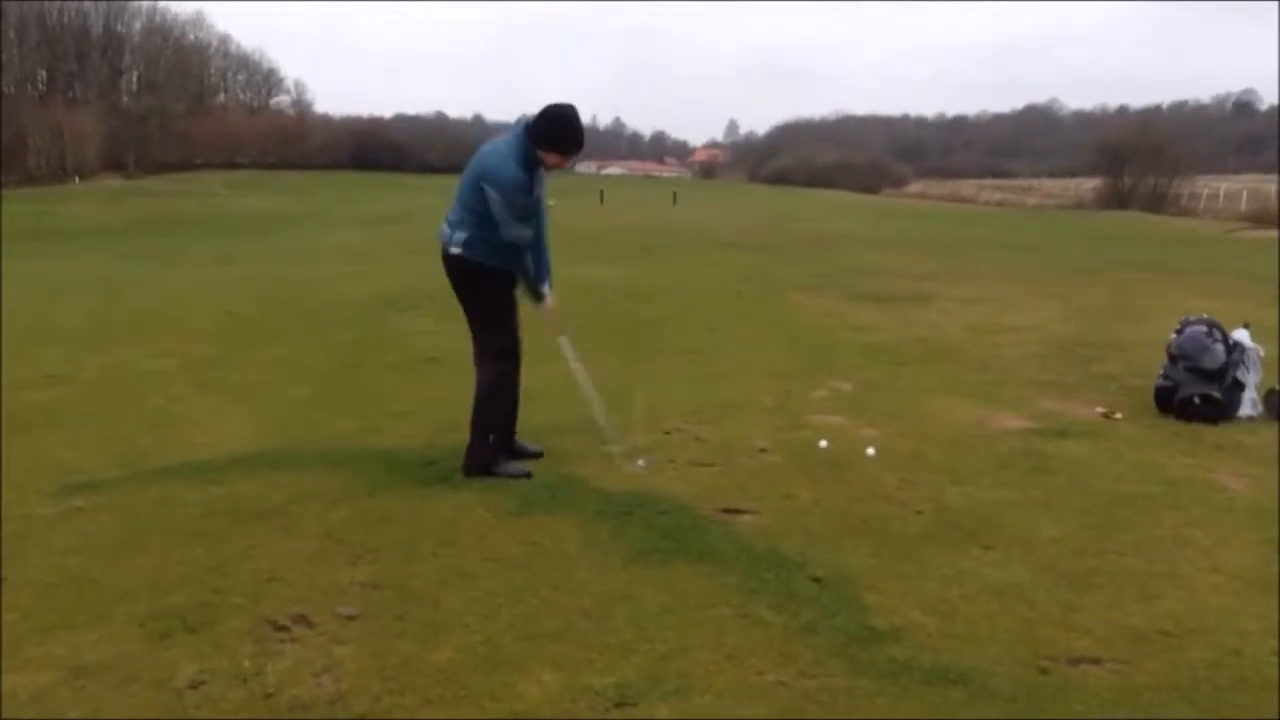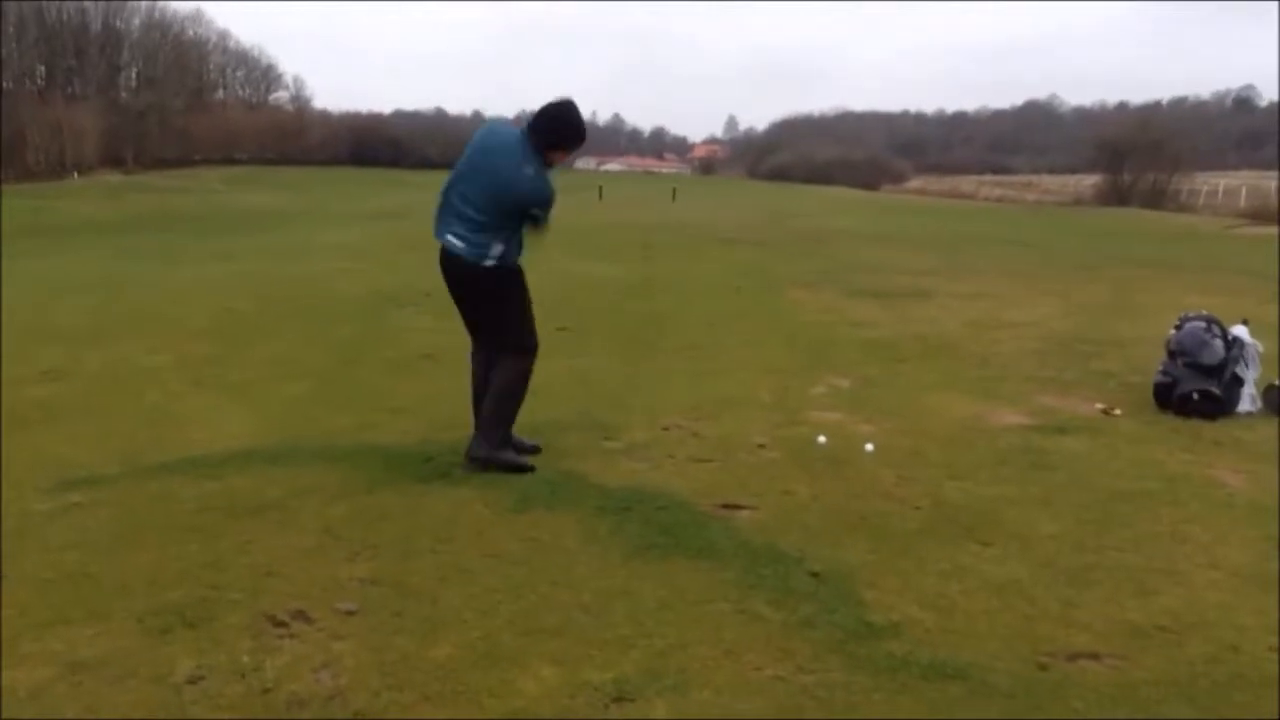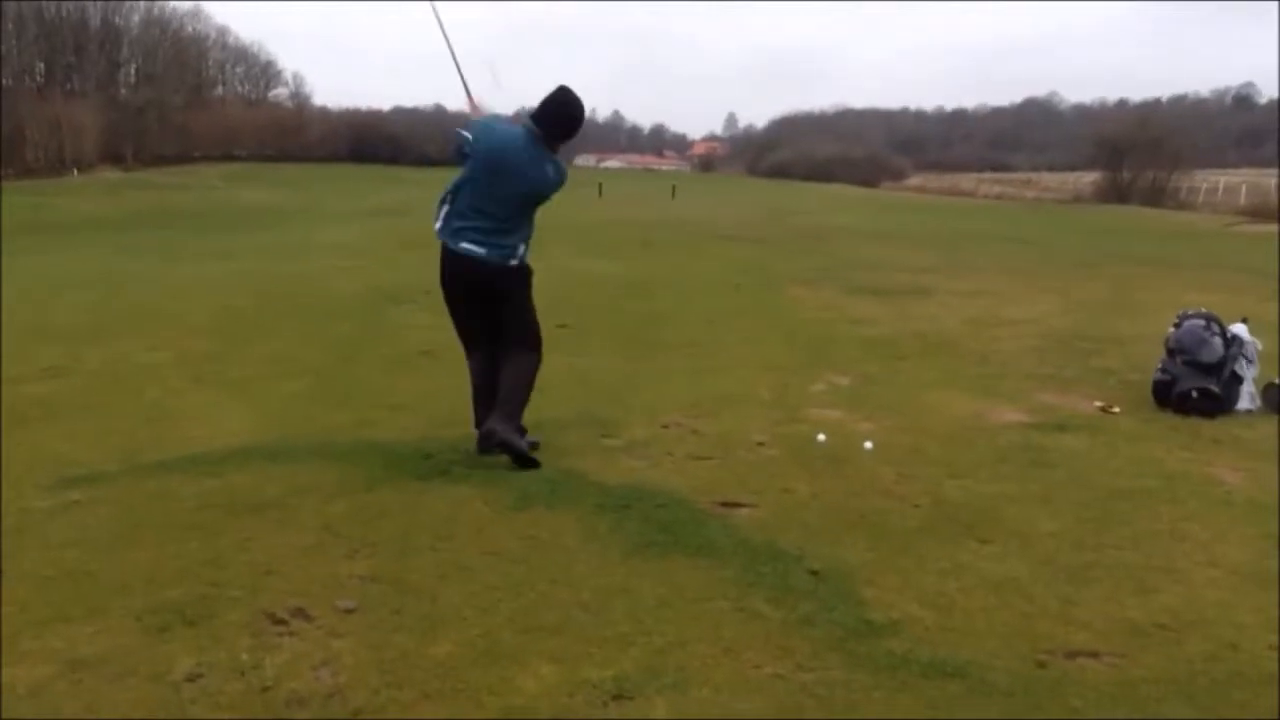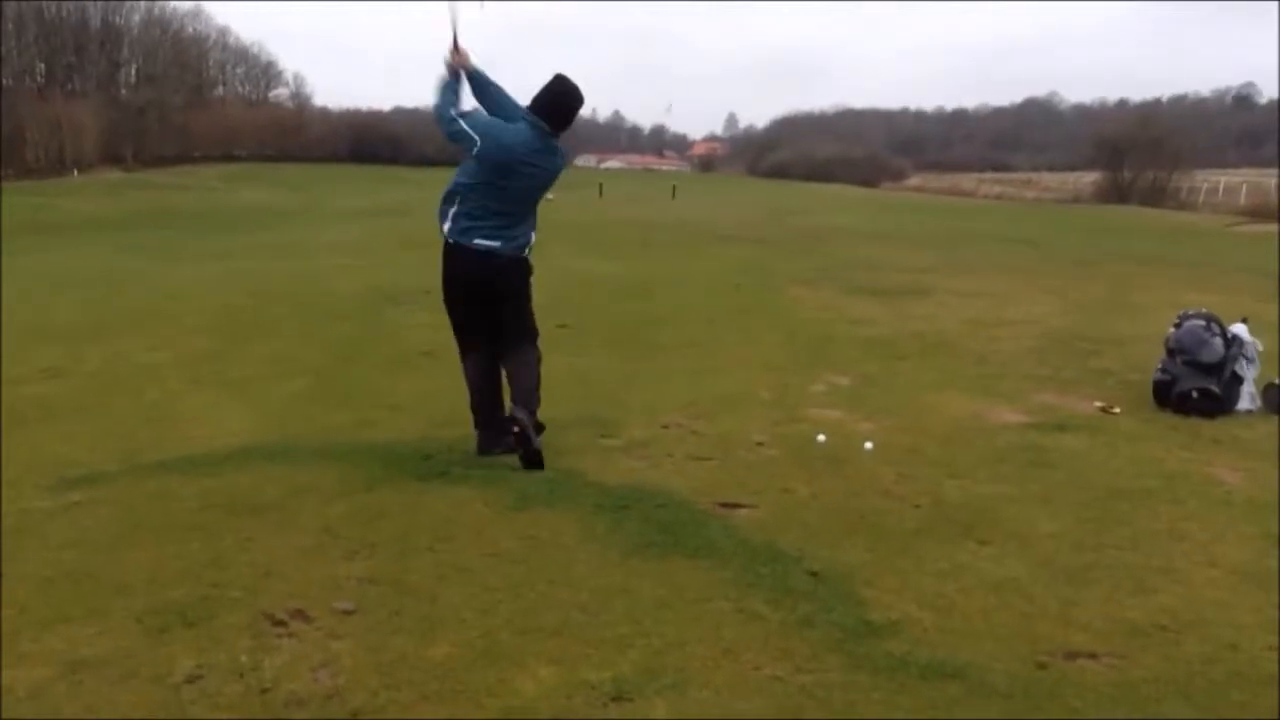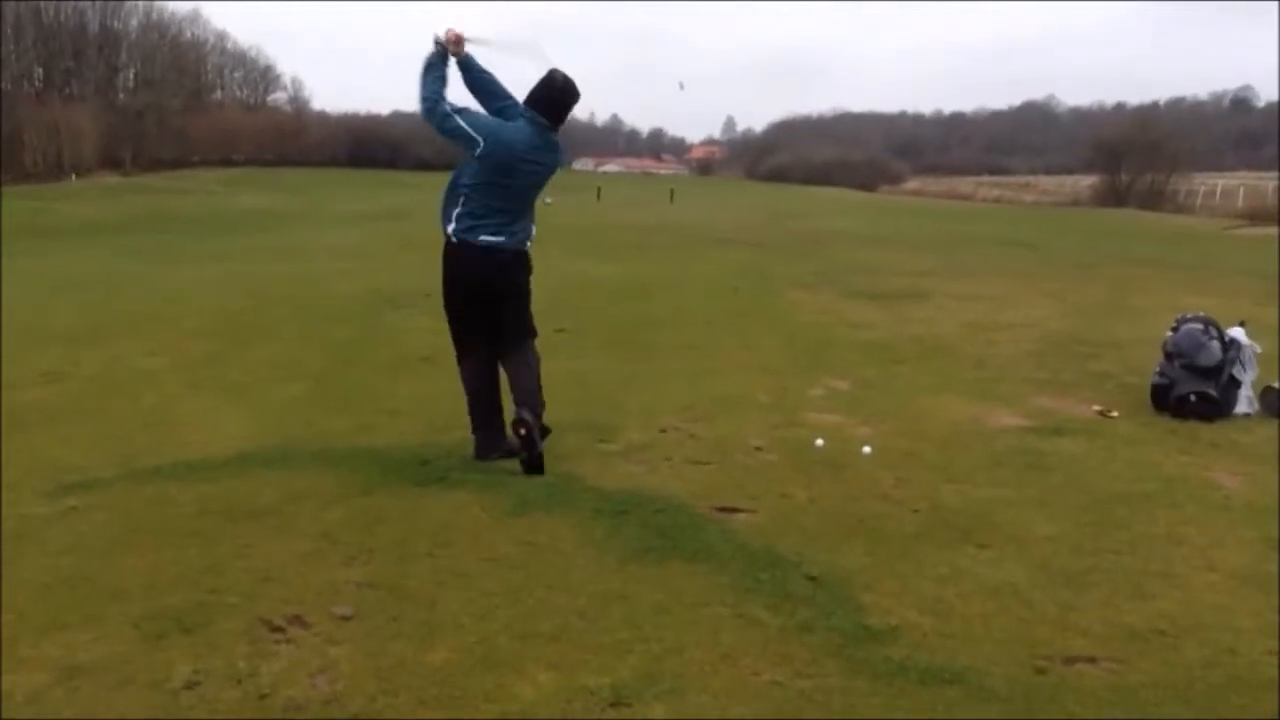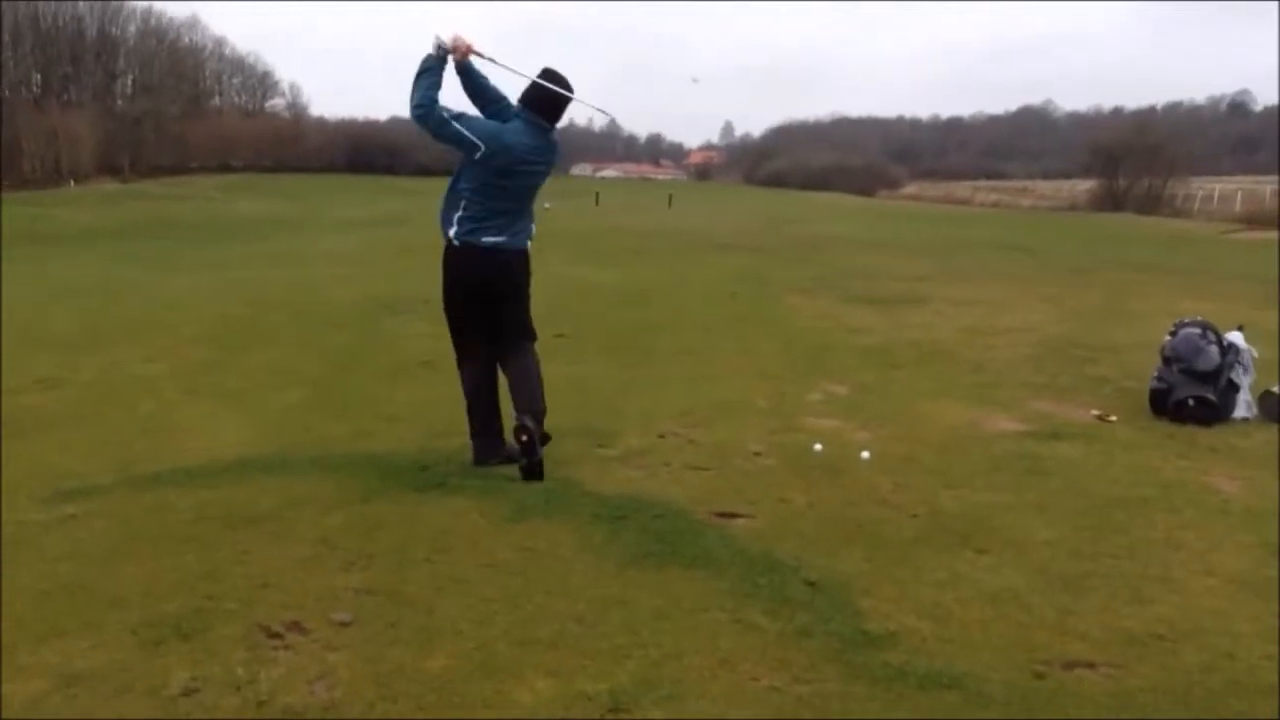
dt=0.1s
person 1, frame 1
left shoulder: (520, 149)
right shoulder: (502, 170)
left elbow: (533, 226)
right elbow: (514, 237)
left wrist: (544, 283)
right wrist: (539, 289)
left hip: (467, 257)
right hip: (480, 262)
left knee: (495, 348)
right knee: (501, 352)
left ankle: (496, 441)
right ankle: (483, 455)
person 1, frame 2
left shoulder: (495, 133)
right shoulder: (535, 185)
left hip: (456, 252)
right hip: (490, 265)
left knee: (488, 345)
right knee: (517, 348)
left ankle: (494, 433)
right ankle: (489, 441)
person 1, frame 3
left shoulder: (493, 134)
right shoulder: (552, 174)
left elbow: (473, 132)
left wrist: (479, 115)
left hip: (455, 255)
right hip: (504, 266)
left knee: (480, 345)
right knee: (522, 348)
left ankle: (490, 426)
right ankle: (503, 423)
person 1, frame 4
left shoulder: (494, 135)
right shoulder: (552, 159)
left elbow: (447, 115)
right elbow: (512, 114)
left wrist: (455, 72)
right wrist: (471, 71)
left hip: (460, 254)
right hip: (509, 260)
left knee: (476, 345)
right knee: (520, 342)
left ankle: (490, 431)
right ankle: (523, 412)
person 1, frame 5
left shoulder: (493, 136)
right shoulder: (551, 150)
left elbow: (433, 106)
right elbow: (506, 104)
left wrist: (442, 52)
right wrist: (465, 59)
left hip: (465, 252)
right hip: (510, 256)
left knee: (475, 348)
right knee: (519, 341)
left ankle: (489, 437)
right ankle: (529, 413)
person 1, frame 6
left shoulder: (493, 138)
right shoulder: (548, 149)
left elbow: (424, 112)
right elbow: (502, 108)
left wrist: (439, 57)
right wrist: (465, 64)
left hip: (465, 256)
right hip: (512, 258)
left knee: (474, 353)
right knee: (518, 345)
left ankle: (487, 443)
right ankle: (530, 418)
